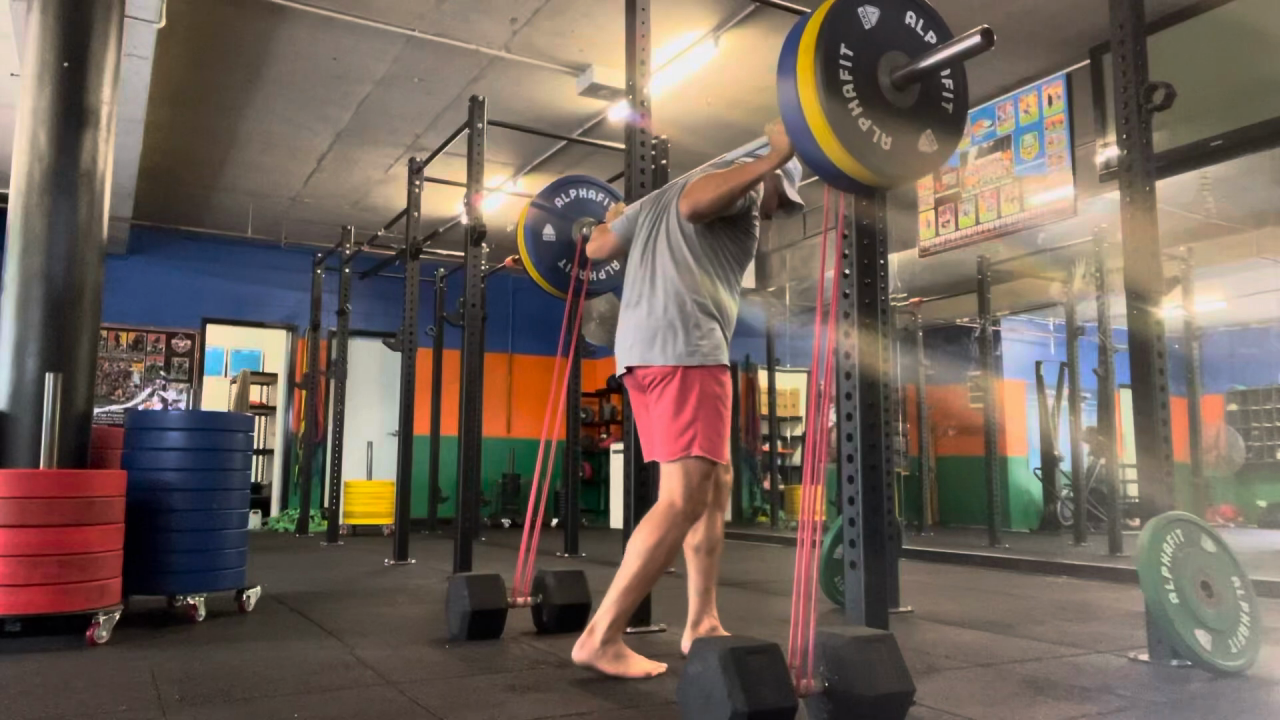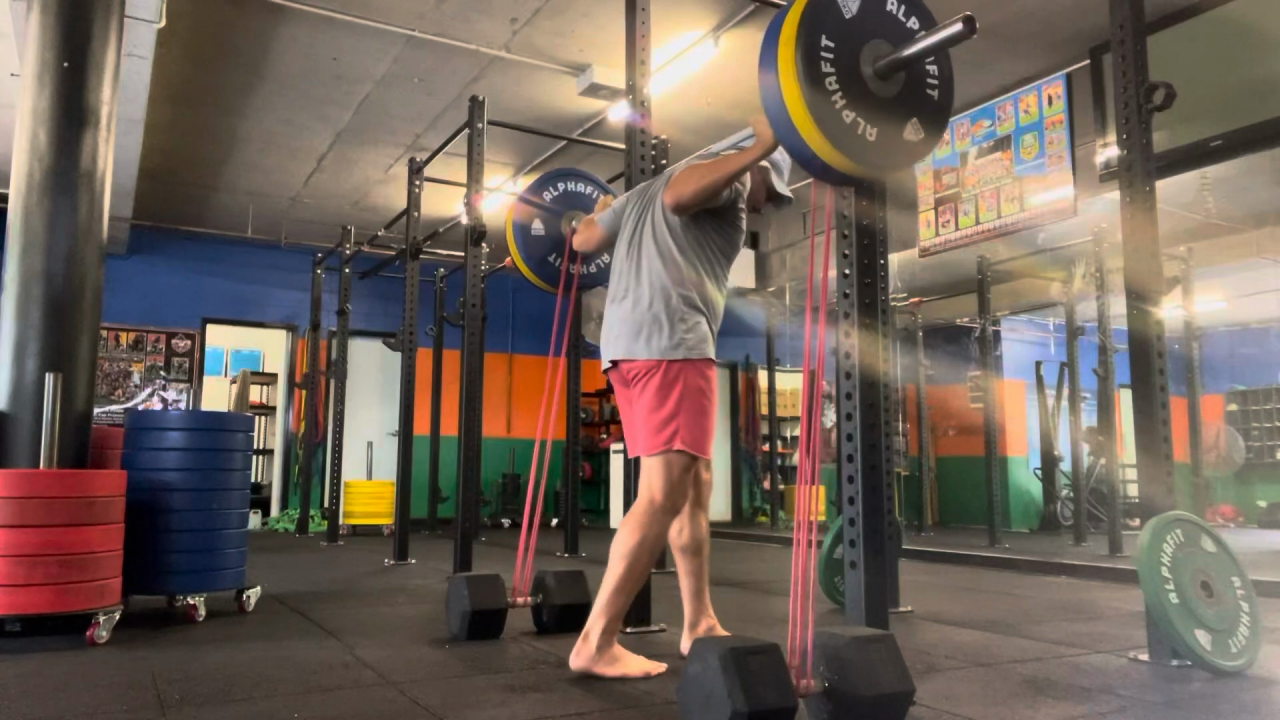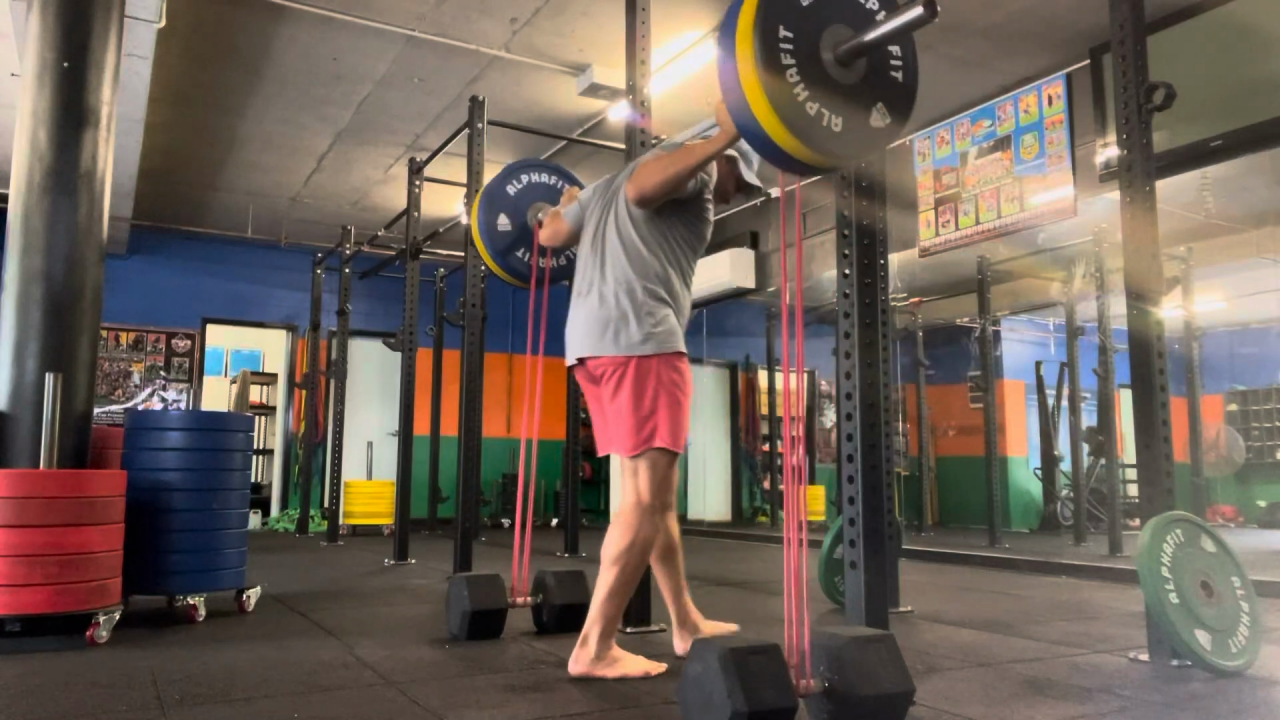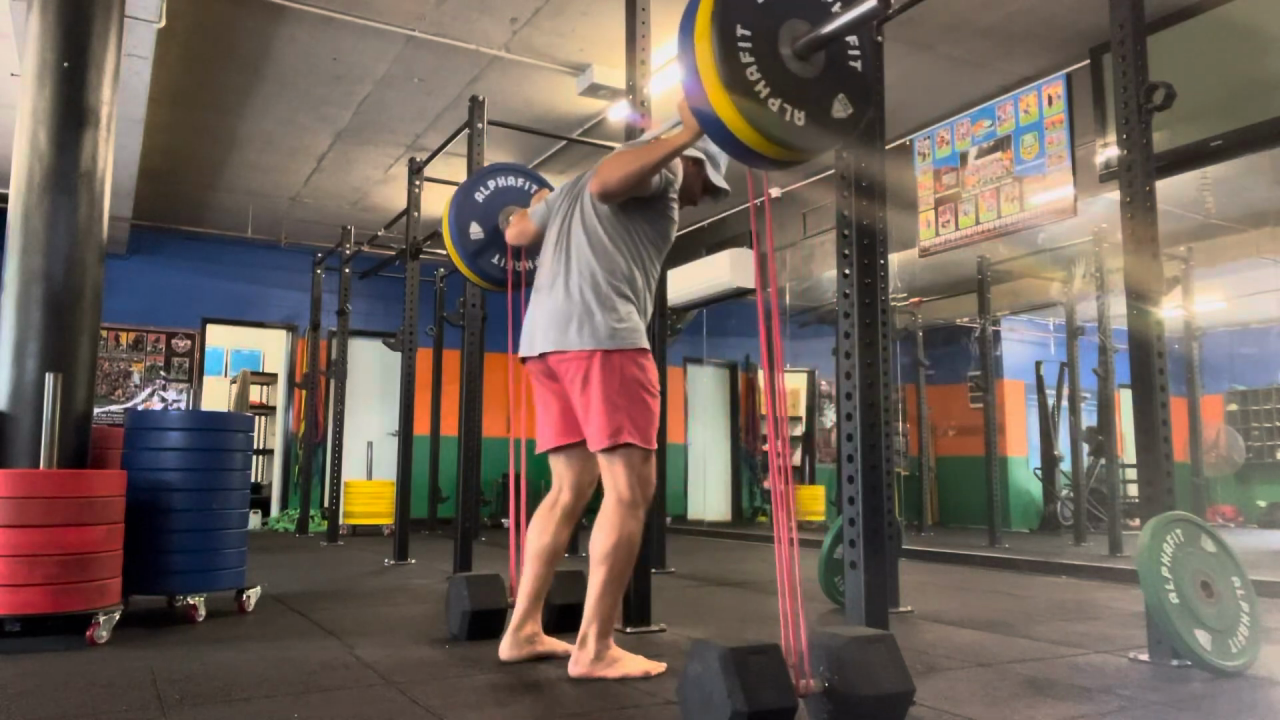
dt=0.4s
person 1, frame 1
left shoulder: (661, 197)
right shoulder: (741, 181)
left elbow: (598, 246)
right elbow: (696, 203)
left wrist: (615, 219)
right wrist: (776, 156)
left hip: (643, 351)
right hip: (684, 349)
left knee: (715, 484)
right knee: (684, 499)
left ankle: (703, 624)
right ankle: (602, 638)
person 1, frame 2
left shoulder: (644, 192)
right shoulder: (726, 173)
left elbow: (584, 239)
right elbow: (681, 194)
left wrist: (601, 212)
right wrist: (764, 144)
left hip: (628, 345)
right hip: (670, 342)
left knee: (694, 485)
right knee: (664, 495)
left ankle: (700, 625)
right ankle: (597, 642)
person 1, frame 3
left shoulder: (609, 183)
right shoulder: (696, 164)
left elbow: (549, 234)
right elbow: (643, 188)
left wrist: (568, 203)
right wrist: (726, 134)
left hip: (592, 341)
right hip: (639, 338)
left knee: (653, 488)
right knee: (650, 492)
left ankle: (685, 619)
right ankle: (595, 647)
person 1, frame 4
left shoulder: (574, 187)
right shoulder: (663, 166)
left elbow: (517, 233)
right elbow: (607, 181)
left wrist: (533, 206)
right wrist: (688, 132)
left hip: (547, 336)
right hip: (600, 334)
left knee: (573, 487)
right knee: (631, 486)
left ankle: (523, 629)
right ankle: (596, 648)
